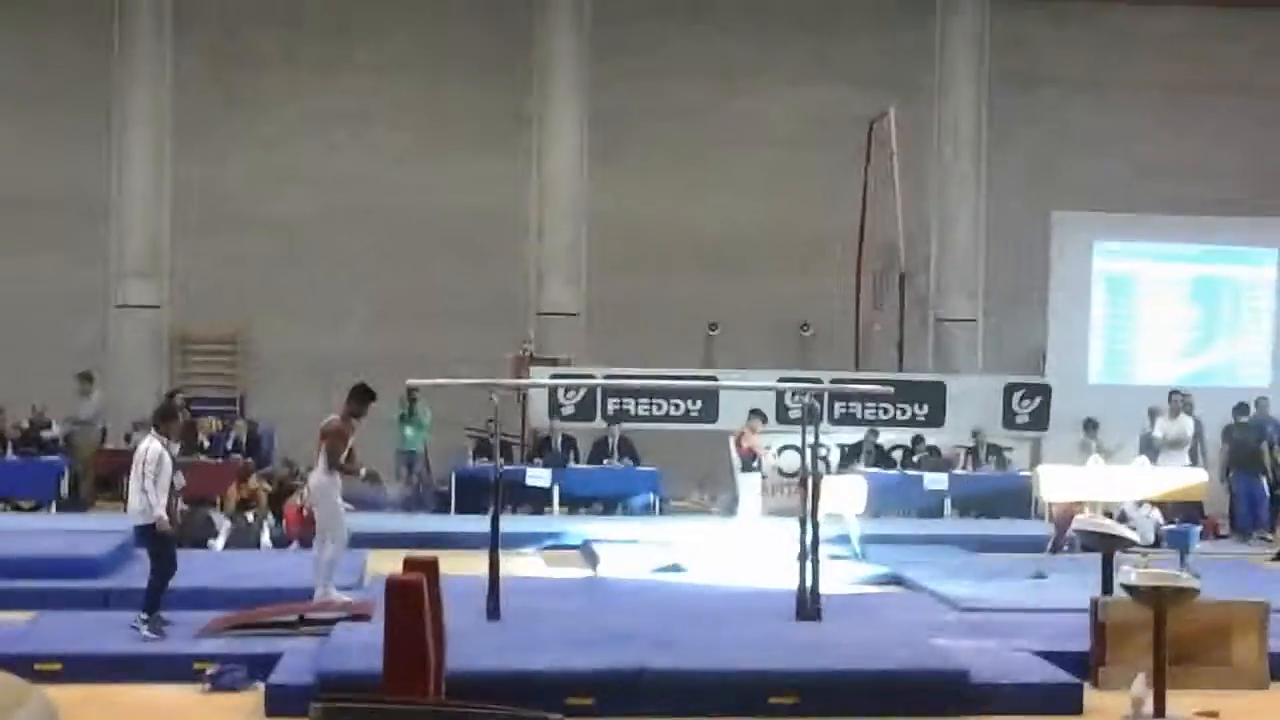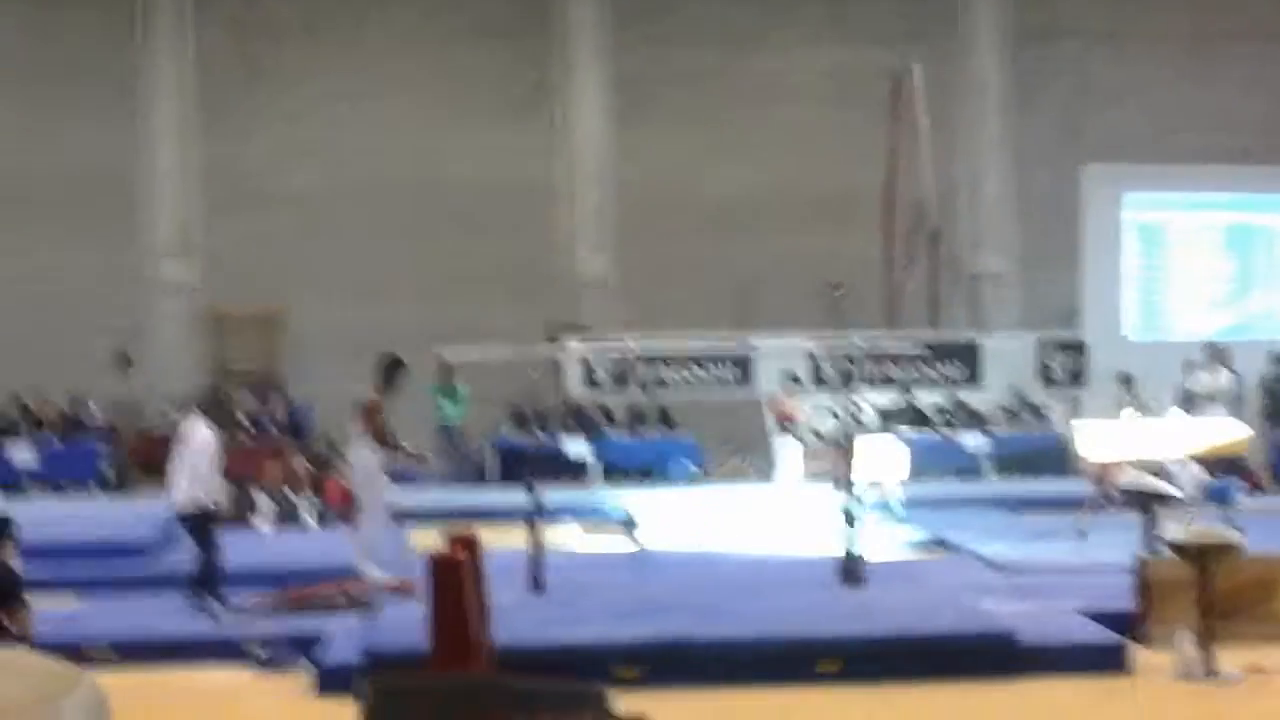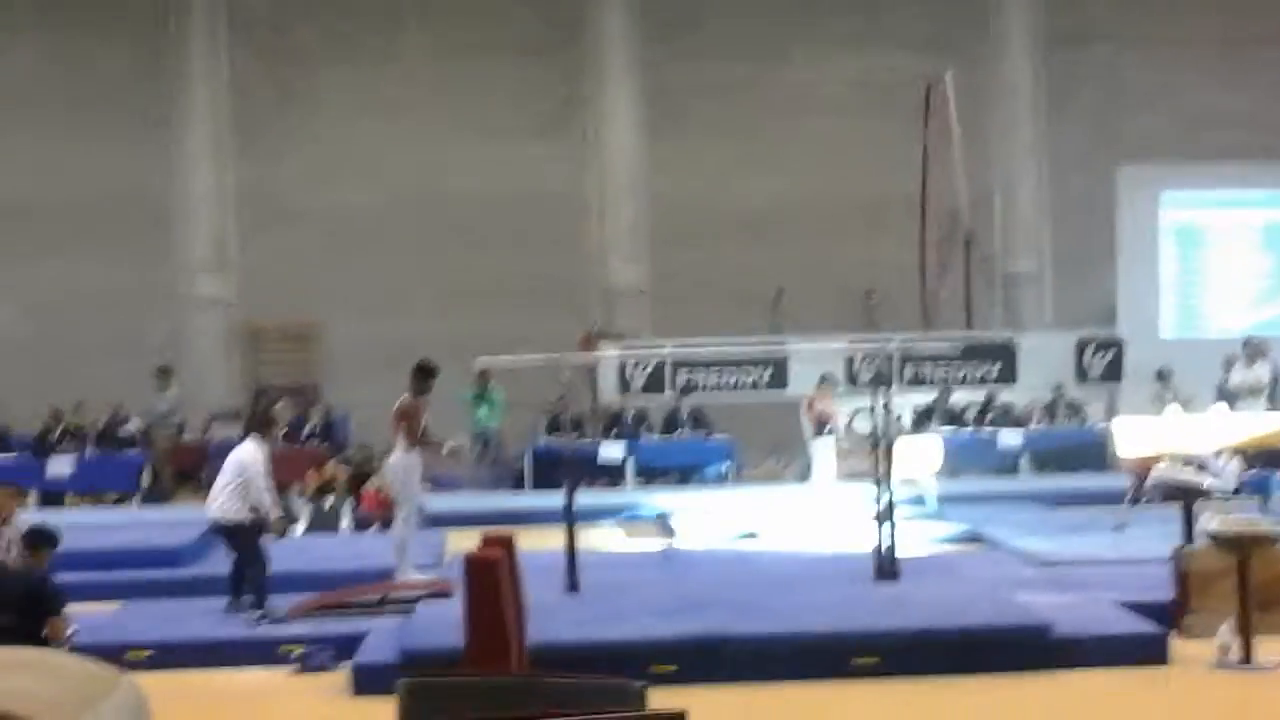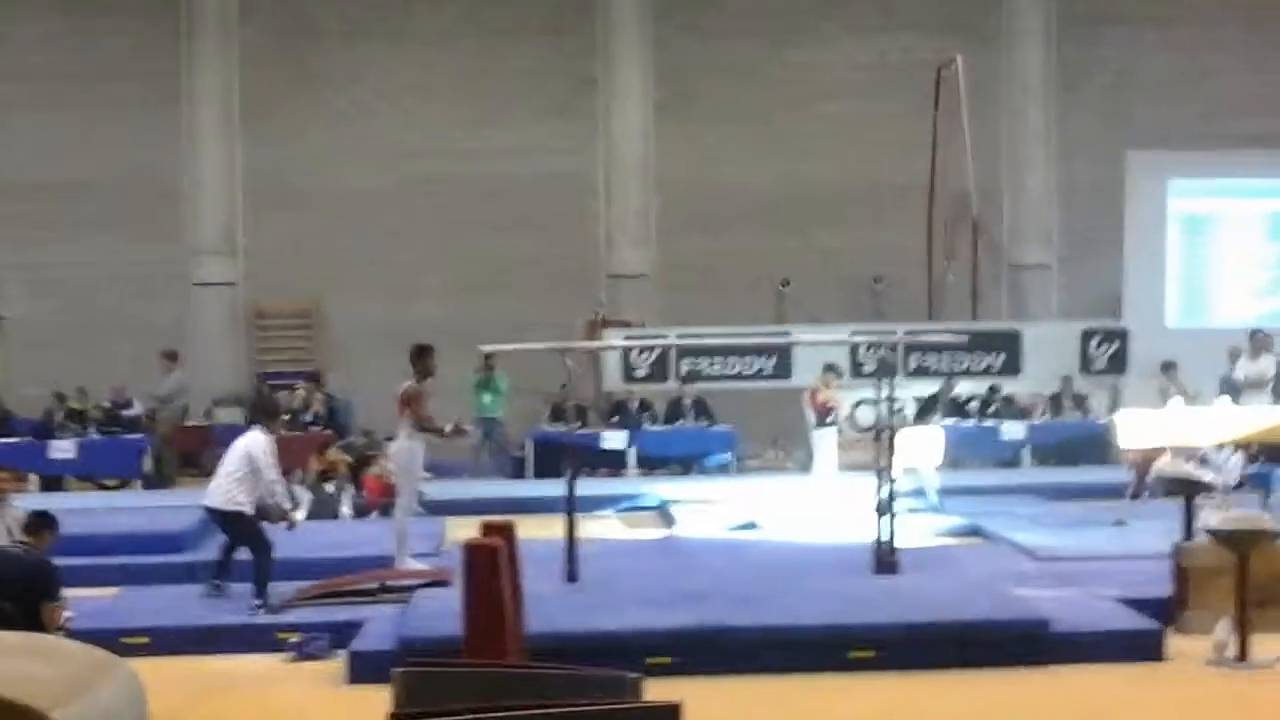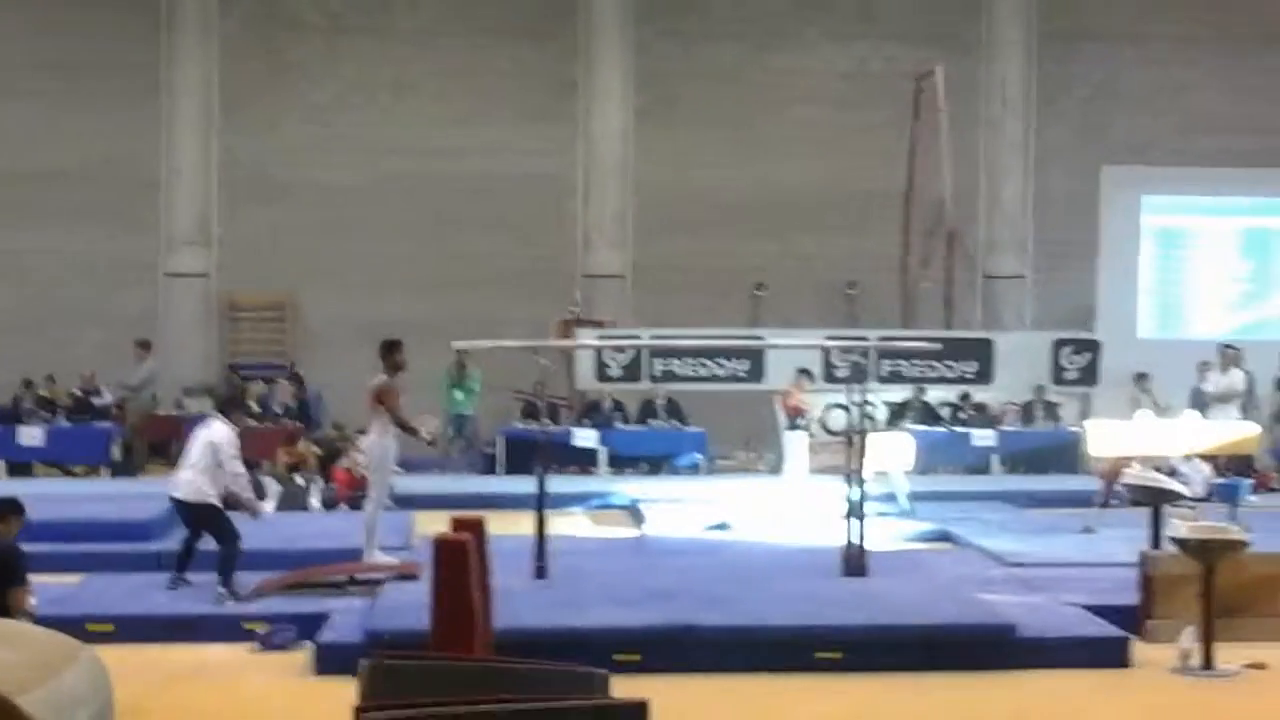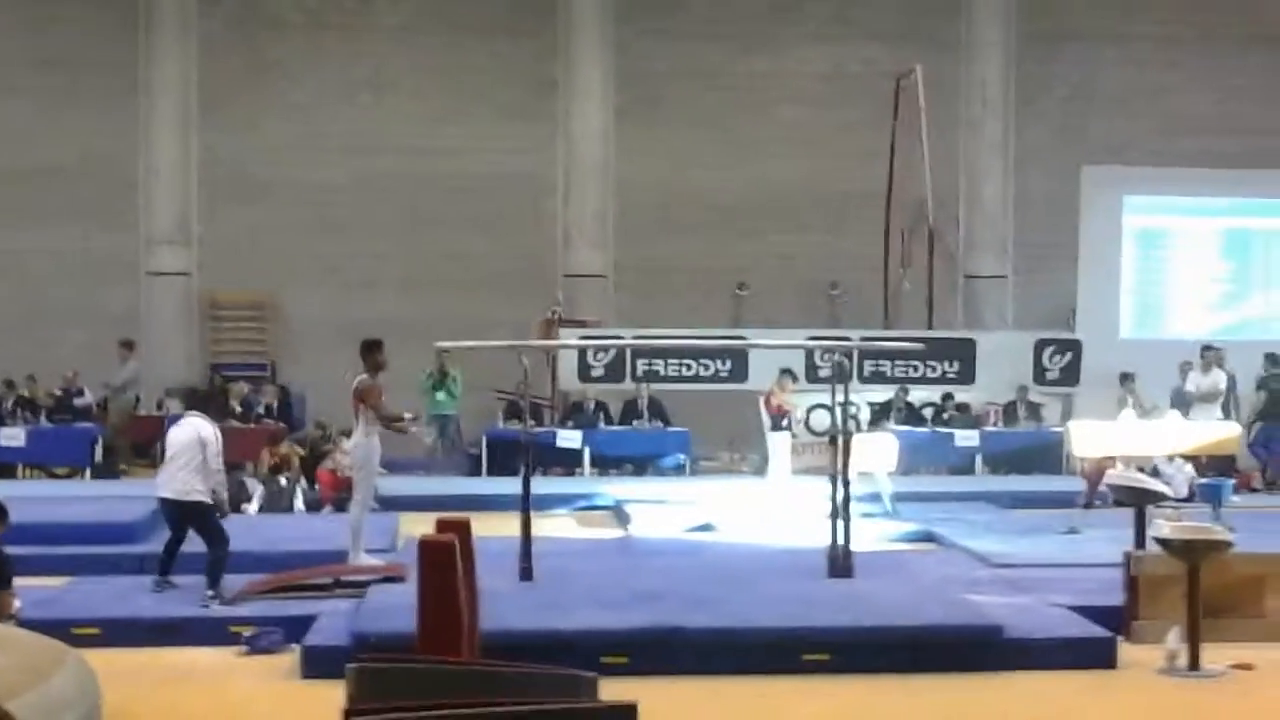
dt=0.2s
person 1, frame 1
left shoulder: (347, 426)
right shoulder: (335, 427)
left elbow: (349, 458)
right elbow: (334, 464)
left wrist: (362, 472)
right wrist: (362, 473)
left hip: (326, 484)
right hip: (324, 484)
left knee: (323, 538)
right knee: (338, 537)
left ankle: (322, 589)
right ankle: (325, 588)
person 1, frame 2
left shoulder: (379, 400)
right shoulder: (373, 402)
left elbow: (384, 434)
right elbow: (381, 437)
left wrist: (401, 448)
right wrist: (405, 450)
left hip: (369, 458)
right hip: (366, 459)
left knee: (369, 512)
right knee: (376, 511)
left ankle: (366, 561)
right ankle: (367, 563)
person 1, frame 3
left shoulder: (415, 404)
right shoulder: (410, 406)
left elbow: (422, 436)
right elbow: (415, 440)
left hip: (409, 462)
right hip: (405, 463)
left knee: (406, 516)
right knee: (407, 517)
left ankle: (403, 567)
right ankle: (402, 570)
person 1, frame 4
left shoulder: (418, 389)
right shoulder: (414, 390)
left elbow: (424, 422)
right elbow: (421, 424)
left wrist: (448, 428)
right wrist: (449, 428)
left hip: (411, 448)
right hip: (407, 449)
left knee: (406, 505)
right knee: (405, 505)
left ankle: (402, 557)
right ankle: (401, 559)
person 1, frame 5
left shoulder: (387, 383)
right shoulder: (386, 385)
left elbow: (395, 419)
right elbow: (397, 419)
left wrist: (419, 432)
right wrist: (422, 433)
left hip: (383, 443)
right hip: (380, 444)
left knee: (377, 499)
right knee: (376, 499)
left ankle: (372, 550)
right ankle: (370, 552)
person 1, frame 6
left shoulder: (369, 383)
right shoulder: (368, 384)
left elbow: (380, 418)
right elbow: (381, 415)
left wrist: (405, 429)
right wrist: (407, 417)
left hip: (368, 443)
right hip: (365, 444)
left knee: (363, 500)
right knee: (361, 500)
left ankle: (357, 552)
right ankle: (355, 554)
person 2, frame 1
left shoulder: (162, 446)
right shoulder: (153, 448)
right elbow: (148, 485)
left wrist: (165, 514)
right wrist: (160, 516)
left hip: (155, 516)
right hip: (150, 517)
left knee: (162, 564)
right knee: (166, 564)
left ankle: (152, 613)
right ankle: (146, 617)
person 2, frame 2
left shoulder: (194, 428)
right shoulder: (203, 433)
right elbow: (204, 471)
left wrist: (216, 500)
right wrist: (219, 501)
left hip: (187, 499)
right hip: (193, 502)
left knee: (207, 545)
right knee: (209, 548)
left ankle: (200, 591)
right ankle: (212, 597)
person 2, frame 3
left shoulder: (244, 448)
right shoulder: (255, 452)
right elbow: (259, 490)
left wrist: (265, 516)
right wrist: (274, 517)
left hip: (218, 511)
right hip: (230, 514)
left knee: (244, 554)
right knee: (256, 560)
left ankle: (235, 599)
right ankle: (259, 611)
person 2, frame 4
left shoulder: (248, 438)
right shoulder: (262, 442)
right elbow: (271, 479)
left wrist: (267, 508)
right wrist: (286, 509)
left hip: (215, 501)
right hip: (231, 505)
left knee: (235, 539)
right knee: (262, 549)
left ankle: (217, 582)
right ankle: (259, 601)
person 2, frame 5
left shoulder: (207, 427)
right shoulder: (225, 432)
right elbow: (234, 470)
left wrist: (239, 497)
right wrist: (251, 500)
left hip: (181, 492)
right hip: (198, 496)
left knee: (195, 532)
right knee: (230, 539)
left ankle: (178, 576)
right ankle: (225, 589)
person 2, frame 6
left shoulder: (175, 429)
right shoulder: (209, 429)
right elbow: (215, 468)
left wrist: (214, 495)
right wrist: (223, 499)
left hip: (167, 494)
right hip: (191, 496)
left knee: (177, 534)
right knee: (218, 541)
left ankle: (161, 579)
right ankle: (212, 592)
